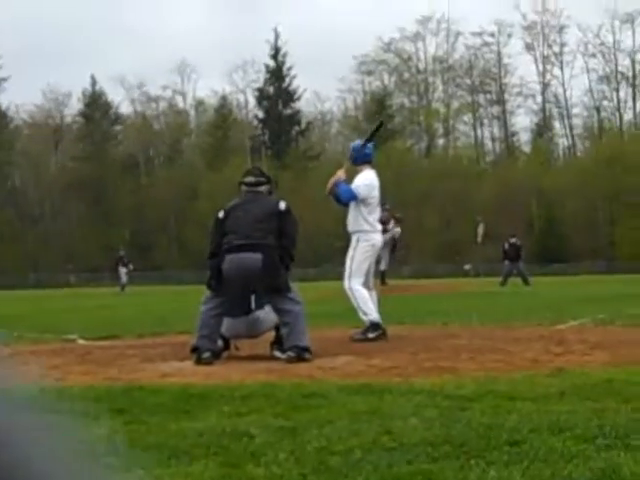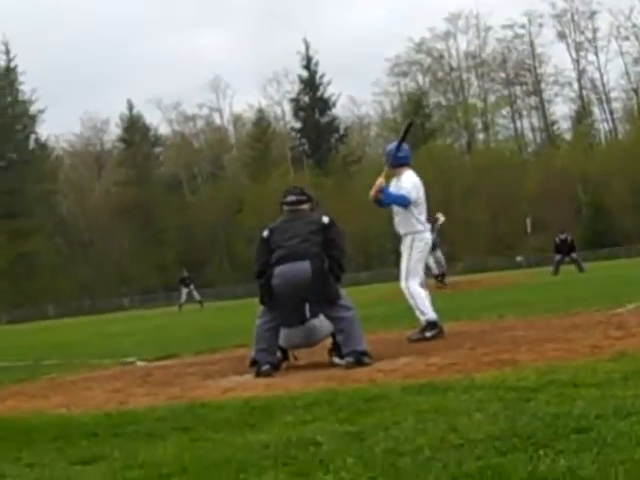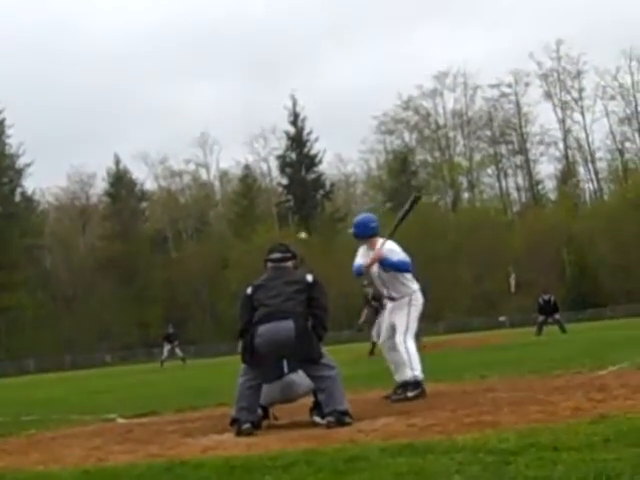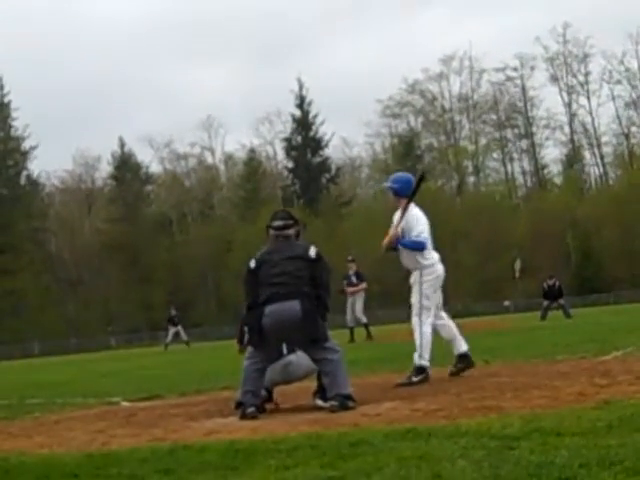
dt=0.7s
person 1, frame 1
left shoulder: (366, 178)
right shoulder: (366, 178)
left elbow: (348, 196)
right elbow: (347, 202)
left wrist: (340, 181)
right wrist: (334, 192)
left hip: (364, 237)
right hip: (370, 237)
left knee: (352, 283)
right knee: (365, 283)
left ankle: (375, 325)
right ankle: (374, 325)
person 1, frame 2
left shoulder: (409, 179)
right shoulder: (398, 180)
left elbow: (403, 201)
right elbow: (385, 203)
left wrist: (383, 189)
right wrist: (377, 196)
left hip: (416, 237)
right hip: (412, 237)
left knee: (409, 283)
right knee: (416, 283)
left ankle: (432, 325)
right ankle: (429, 324)
person 1, frame 3
left shoulder: (388, 247)
right shoulder: (364, 250)
left elbow: (406, 266)
right elbow: (356, 271)
left wrist: (383, 260)
right wrist: (368, 264)
left hip: (409, 299)
right hip: (392, 301)
left knee: (403, 339)
right knee: (386, 341)
left ankle: (416, 385)
right ankle: (403, 382)
person 1, frame 4
left shoulder: (414, 215)
right shoulder: (399, 214)
left elbow: (421, 244)
right elbow: (401, 245)
left wrist: (397, 240)
right wrist: (390, 242)
left hip: (427, 271)
right hip: (425, 270)
left knee: (421, 319)
right knee: (437, 315)
left ankle: (421, 369)
right ankle: (462, 355)
person 2, frame 1
left shoulder: (228, 209)
right shoulder: (279, 206)
left elbow: (215, 246)
right elbow: (288, 241)
left wrist: (215, 272)
right wrist: (282, 268)
left hip: (230, 261)
right hip: (264, 260)
left knee: (212, 304)
right knee: (289, 303)
left ankle: (204, 349)
right ankle: (296, 348)
person 2, frame 2
left shoulder: (271, 229)
right shoulder: (322, 220)
left elbow: (261, 264)
right elbow: (336, 253)
left wrist: (266, 292)
right wrist: (333, 280)
left hip: (279, 274)
right hip: (311, 270)
left knee: (267, 317)
right knee: (342, 310)
left ankle: (263, 362)
right ankle: (355, 353)
person 2, frame 3
left shoulder: (255, 286)
right shoulder: (306, 278)
left elbow: (244, 322)
right elbow: (319, 310)
left wrist: (248, 350)
right wrist: (316, 338)
left hip: (261, 333)
right hip: (294, 329)
left knee: (250, 376)
right knee: (324, 369)
left ankle: (244, 421)
right ankle: (336, 413)
person 2, frame 4
left shoulder: (258, 258)
right shoulder: (309, 251)
left elbow: (251, 295)
right elbow: (322, 287)
left wrist: (250, 325)
right wrist: (319, 316)
left hip: (267, 312)
right hip: (300, 309)
left knee: (255, 359)
right knee: (328, 352)
left ankle: (248, 404)
right ankle: (340, 397)
